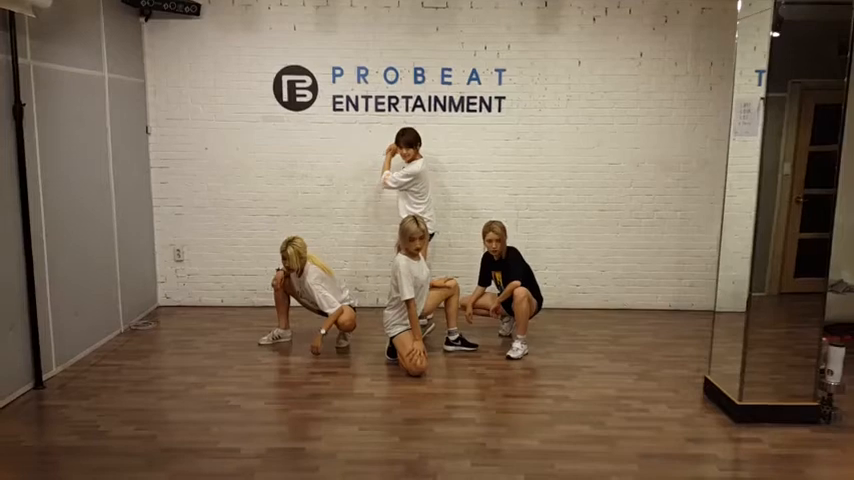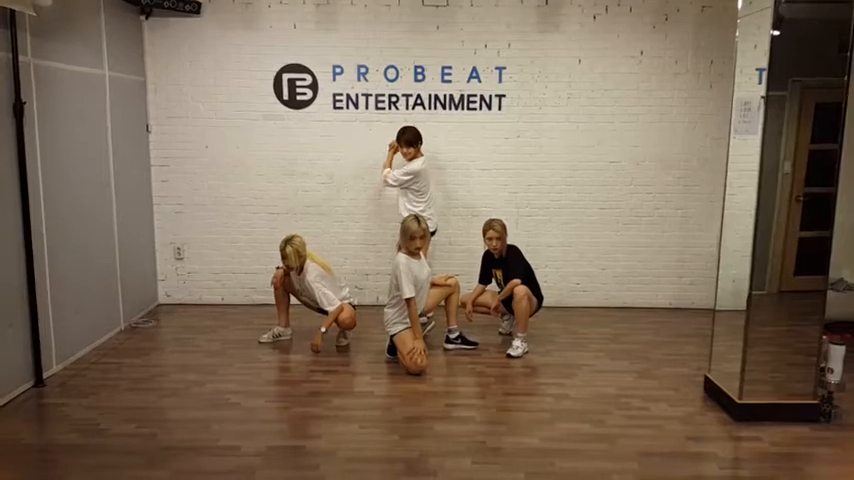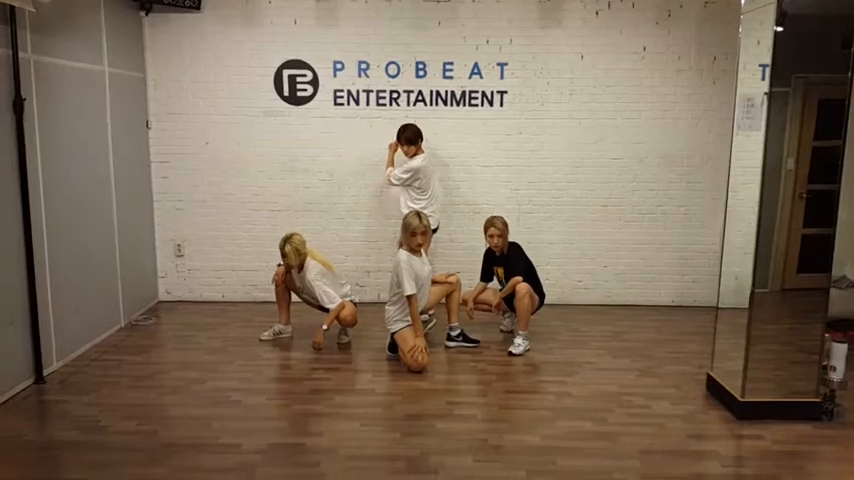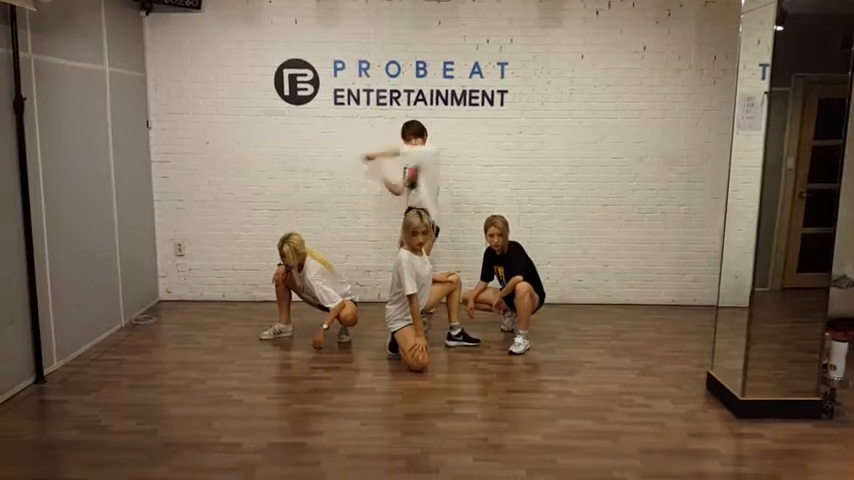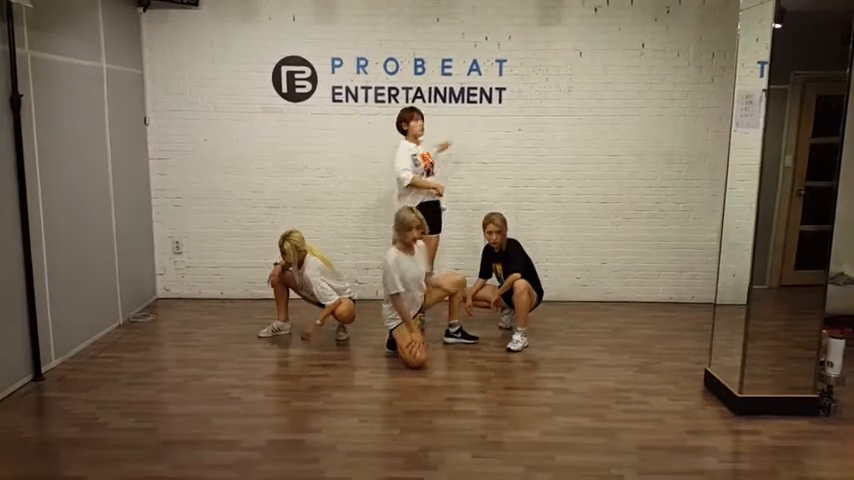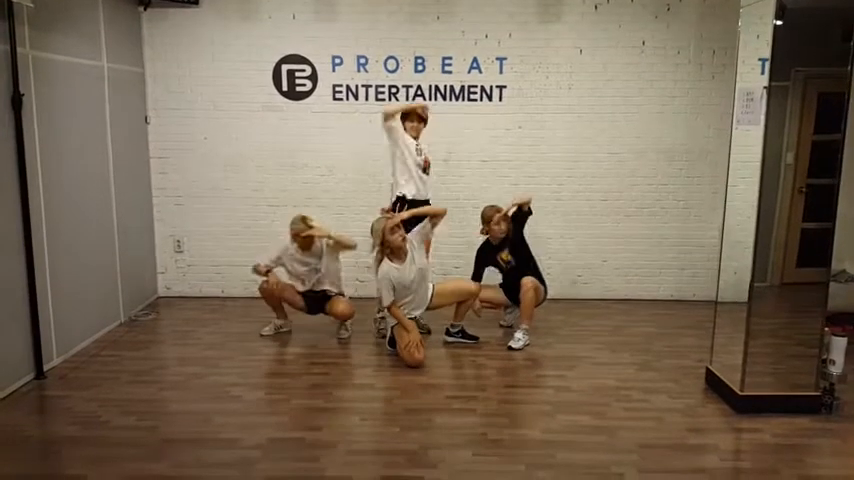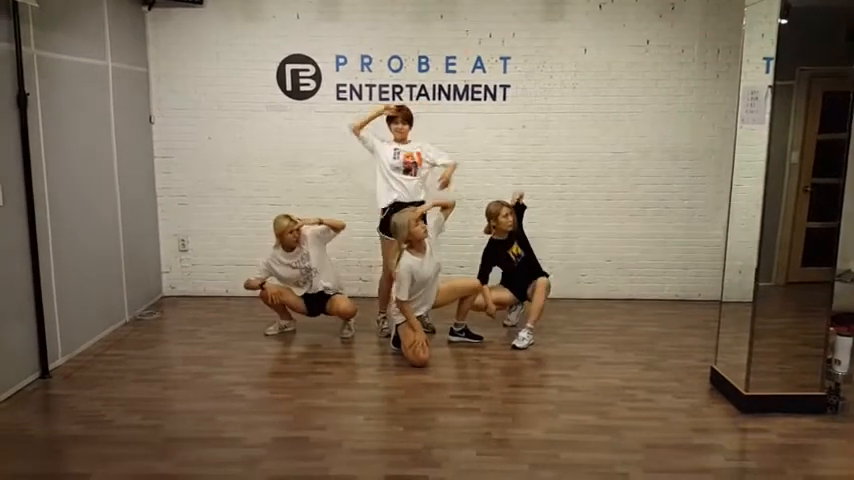
dt=0.4s
person 1, frame 1
left shoulder: (414, 170)
right shoulder: (415, 164)
left elbow: (386, 181)
left wrist: (388, 157)
right wrist: (393, 153)
left ankle: (424, 319)
person 1, frame 2
left shoulder: (414, 168)
right shoulder: (417, 161)
left elbow: (387, 178)
left wrist: (390, 154)
right wrist: (394, 151)
left ankle: (425, 316)
right ankle: (423, 310)
person 1, frame 3
left shoulder: (414, 165)
right shoulder: (420, 159)
left elbow: (391, 177)
left wrist: (391, 152)
right wrist: (395, 150)
left ankle: (426, 313)
person 1, frame 4
left shoulder: (430, 154)
right shoulder: (409, 163)
left elbow: (403, 152)
right elbow: (401, 190)
left wrist: (377, 155)
right wrist: (386, 183)
left hip: (427, 214)
right hip: (413, 212)
person 1, frame 5
left shoulder: (423, 148)
right shoulder: (403, 148)
right elbow: (406, 178)
left wrist: (439, 150)
right wrist: (434, 184)
left hip: (432, 206)
right hip: (412, 209)
left knee: (428, 265)
person 1, frame 6
left shoulder: (420, 146)
right shoulder: (398, 138)
right elbow: (387, 114)
right wrist: (413, 107)
left hip: (422, 205)
right hip: (405, 204)
right ankle: (382, 314)
person 1, frame 7
left shoulder: (422, 148)
right shoulder: (381, 147)
left elbow: (450, 162)
right elbow: (356, 129)
left wrist: (448, 172)
right wrist: (381, 110)
left hip: (417, 208)
right hip: (392, 209)
right knee: (390, 270)
left ankle: (420, 314)
right ankle: (382, 317)
person 2, frame 1
left shoulder: (417, 254)
right shoulder: (402, 264)
right elbow: (410, 304)
left wrist: (434, 283)
right wrist: (418, 340)
left hip: (417, 307)
right hip: (399, 320)
left knee: (452, 286)
right knee: (418, 368)
left ankle: (453, 338)
right ankle: (397, 346)
person 2, frame 2
left shoulder: (418, 253)
right shoulder: (402, 262)
right elbow: (410, 302)
left wrist: (434, 281)
right wrist: (418, 338)
left hip: (418, 305)
right hip: (400, 318)
left knee: (453, 284)
right knee: (417, 366)
left ankle: (453, 336)
right ankle: (397, 344)
person 2, frame 3
left shoulder: (419, 250)
right shoulder: (403, 259)
right elbow: (411, 300)
left wrist: (435, 279)
right wrist: (419, 336)
left hip: (419, 303)
right hip: (400, 316)
left knee: (454, 281)
right knee: (419, 364)
left ankle: (454, 333)
right ankle: (398, 341)
person 2, frame 4
left shoulder: (420, 250)
right shoulder: (405, 259)
right elbow: (412, 300)
left wrist: (435, 278)
right wrist: (420, 335)
left hip: (419, 304)
right hip: (402, 316)
left knee: (454, 280)
right knee: (419, 363)
left ankle: (455, 333)
right ankle: (398, 341)
person 2, frame 5
left shoulder: (420, 246)
right shoulder: (392, 259)
left elbow: (423, 277)
right elbow: (396, 299)
left wrist: (438, 284)
right wrist: (414, 331)
left hip: (418, 300)
right hip: (398, 314)
left knee: (459, 280)
right knee: (417, 360)
left ankle: (453, 330)
right ankle: (397, 338)
person 2, frame 6
left shoulder: (415, 239)
right shoulder: (385, 271)
left elbow: (441, 211)
right elbow: (390, 306)
left wrist: (409, 213)
right wrist: (411, 331)
left hip: (425, 295)
right hip: (404, 312)
left knee: (473, 289)
right knee: (415, 360)
left ankle: (454, 330)
right ankle: (397, 335)
person 2, frame 7
left shoulder: (430, 234)
right shoulder: (406, 264)
left elbow: (451, 205)
right elbow: (401, 302)
left wrist: (430, 204)
right wrist: (418, 331)
left hip: (431, 295)
right hip: (409, 311)
left knee: (474, 286)
right knee: (420, 359)
left ankle: (458, 330)
right ankle: (401, 335)
person 3, frame 1
left shoulder: (512, 255)
right shoulder: (487, 257)
left elbow: (516, 283)
right elbow: (482, 285)
left wrist: (497, 301)
right wrist: (470, 304)
left hip: (530, 302)
right hip: (506, 301)
left knee: (520, 292)
right knee: (465, 302)
left ankle: (521, 343)
right ankle: (506, 318)
person 3, frame 2
left shoulder: (513, 253)
right shoulder: (488, 255)
left elbow: (516, 281)
right elbow: (483, 283)
left wrist: (497, 299)
right wrist: (470, 302)
left hip: (531, 300)
right hip: (507, 299)
left knee: (520, 290)
right knee: (465, 300)
left ankle: (521, 341)
right ankle: (507, 316)
person 3, frame 3
left shoulder: (514, 250)
right shoulder: (489, 253)
left elbow: (518, 279)
right elbow: (484, 281)
left wrist: (499, 297)
right wrist: (471, 299)
left hip: (532, 298)
right hip: (508, 296)
left knee: (522, 288)
right knee: (466, 297)
left ankle: (522, 339)
right ankle: (509, 314)
person 3, frame 4
left shoulder: (515, 250)
right shoulder: (489, 252)
left elbow: (518, 278)
right elbow: (484, 280)
left wrist: (499, 296)
right wrist: (472, 299)
left hip: (532, 297)
right hip: (508, 295)
left knee: (522, 287)
right knee: (466, 296)
left ankle: (523, 338)
right ankle: (509, 314)
person 3, frame 5
left shoulder: (513, 247)
right shoulder: (488, 250)
left elbow: (516, 275)
right elbow: (483, 277)
left wrist: (498, 294)
right wrist: (469, 296)
left hip: (530, 294)
right hip: (507, 293)
left knee: (520, 284)
right knee: (466, 294)
left ankle: (521, 335)
right ankle: (508, 310)
person 3, frame 6
left shoulder: (514, 229)
right shoulder: (484, 250)
left elbow: (527, 201)
right elbow: (476, 279)
left wrist: (509, 208)
right wrist: (474, 300)
left hip: (534, 289)
right hip: (509, 290)
left knee: (527, 281)
left ankle: (523, 333)
right ankle: (511, 308)
person 3, frame 7
left shoulder: (515, 225)
right shoulder: (491, 249)
left elbow: (519, 196)
right elbow: (482, 279)
left wrist: (516, 198)
right wrist: (489, 302)
left hip: (533, 284)
right hip: (511, 287)
left knee: (543, 282)
right knee: (476, 302)
left ankle: (527, 331)
right ankle: (515, 306)
person 4, frame 1
left shoulder: (312, 280)
right shoulder: (297, 264)
left elbow: (337, 309)
right elbow: (288, 269)
left wrist: (320, 335)
right wrist: (281, 272)
left hip: (341, 304)
right hip: (318, 302)
left knee: (346, 323)
right knee: (280, 283)
left ankle: (343, 333)
right ankle: (283, 330)
person 4, frame 2
left shoulder: (312, 277)
right shoulder: (297, 262)
left elbow: (336, 307)
right elbow: (287, 267)
left wrist: (320, 333)
right wrist: (280, 270)
left hip: (340, 302)
right hip: (318, 299)
left knee: (346, 321)
right knee: (280, 281)
left ankle: (343, 331)
right ankle: (283, 328)
person 4, frame 3
left shoulder: (312, 275)
right shoulder: (298, 259)
left elbow: (338, 304)
right elbow: (288, 264)
left wrist: (321, 330)
right wrist: (282, 267)
left hip: (341, 300)
right hip: (319, 297)
left knee: (347, 318)
right knee: (281, 278)
left ankle: (344, 328)
right ankle: (284, 325)
person 4, frame 4
left shoulder: (312, 275)
right shoulder: (300, 258)
left elbow: (338, 303)
right elbow: (287, 264)
left wrist: (322, 329)
right wrist: (282, 266)
left hip: (342, 299)
right hip: (320, 296)
left knee: (348, 317)
right knee: (281, 277)
left ankle: (345, 328)
right ankle: (284, 325)
person 4, frame 5
left shoulder: (311, 271)
right shoulder: (299, 256)
left elbow: (334, 301)
right elbow: (287, 262)
left wrist: (315, 324)
right wrist: (279, 266)
left hip: (340, 297)
right hip: (318, 293)
left knee: (343, 314)
right knee: (279, 275)
left ankle: (343, 325)
right ankle: (282, 322)
person 4, frame 6
left shoulder: (326, 243)
right shoulder: (287, 250)
left elbow: (352, 245)
right elbow: (258, 268)
left wrist: (328, 235)
right wrist: (269, 273)
left hip: (330, 295)
right hip: (305, 296)
left knee: (344, 311)
right knee: (266, 288)
left ankle: (344, 321)
right ankle: (282, 320)
person 4, frame 7
left shoulder: (311, 237)
right shoulder: (274, 259)
left elbow: (341, 225)
right elbow: (248, 283)
left wrist: (317, 221)
right wrist: (264, 285)
left hip: (327, 295)
right hip: (304, 300)
left knee: (347, 310)
right knee: (267, 293)
left ankle: (347, 321)
right ankle: (286, 321)
